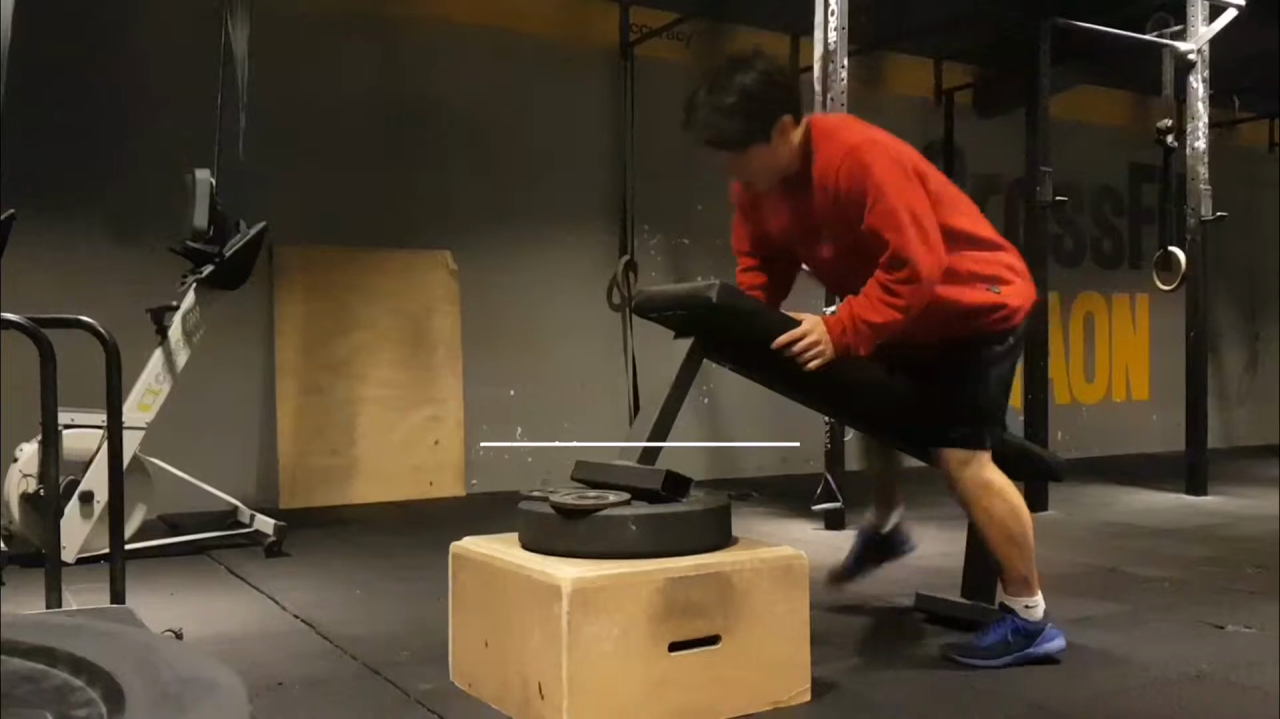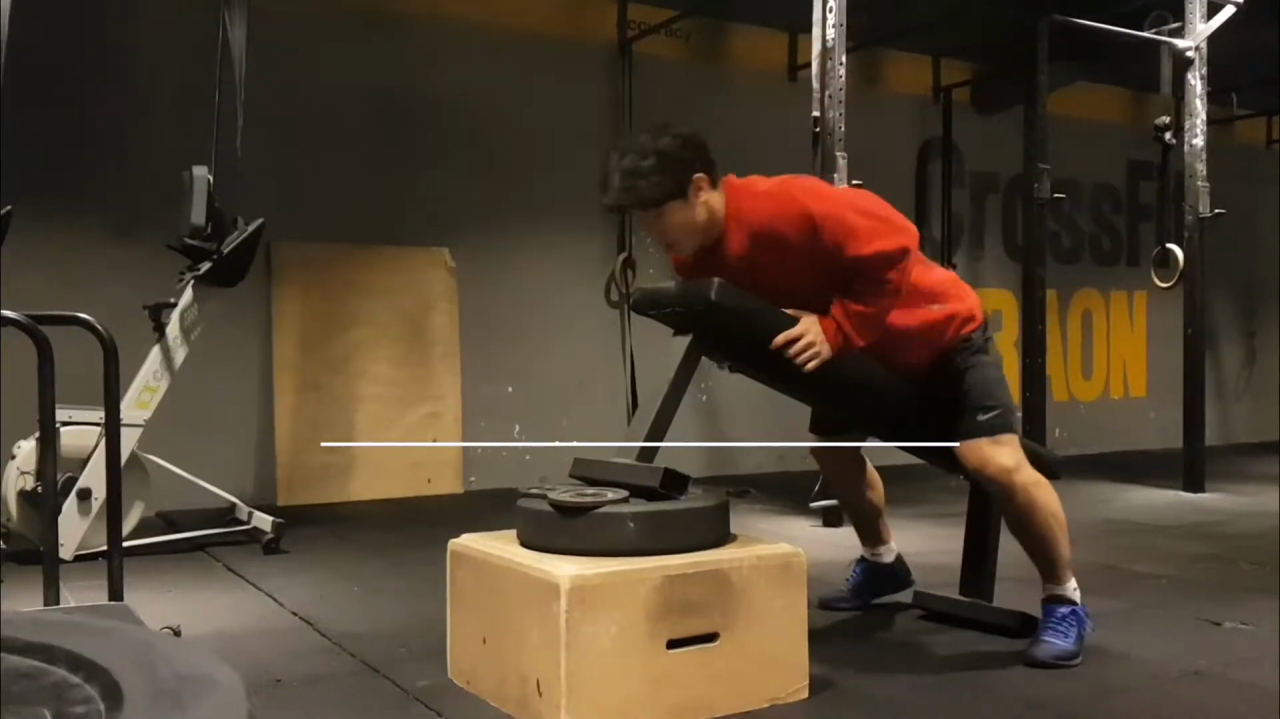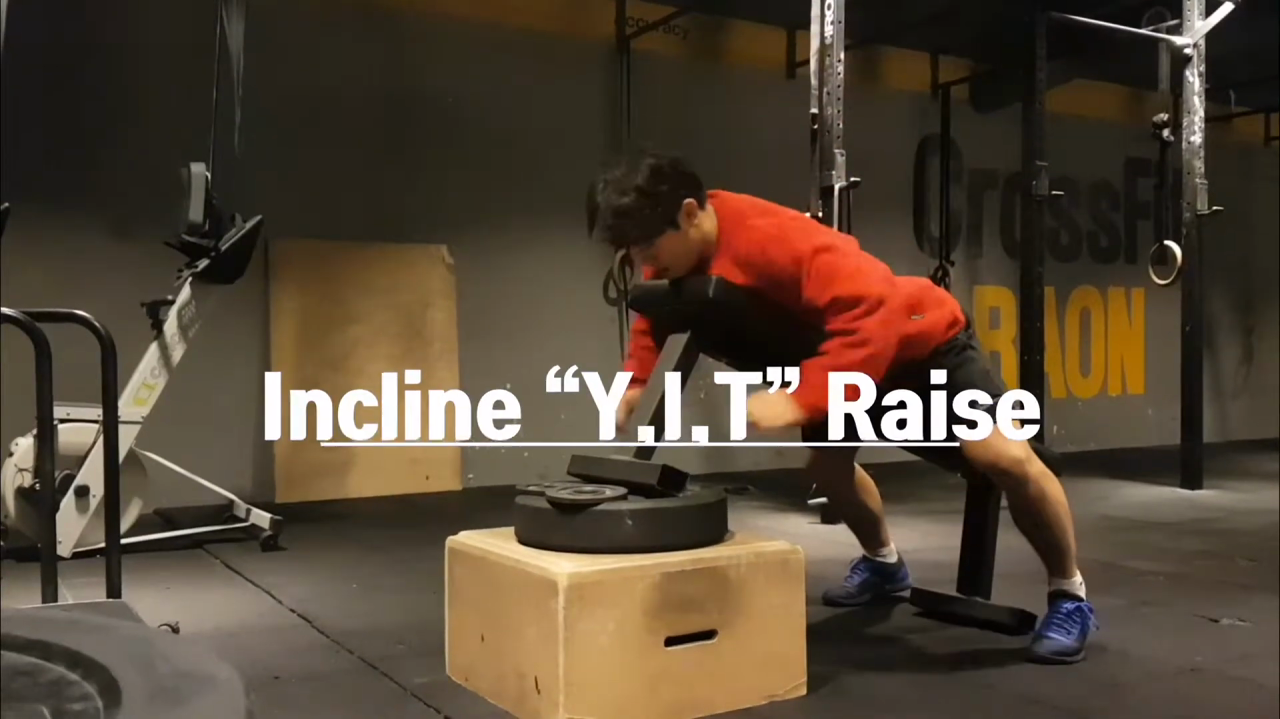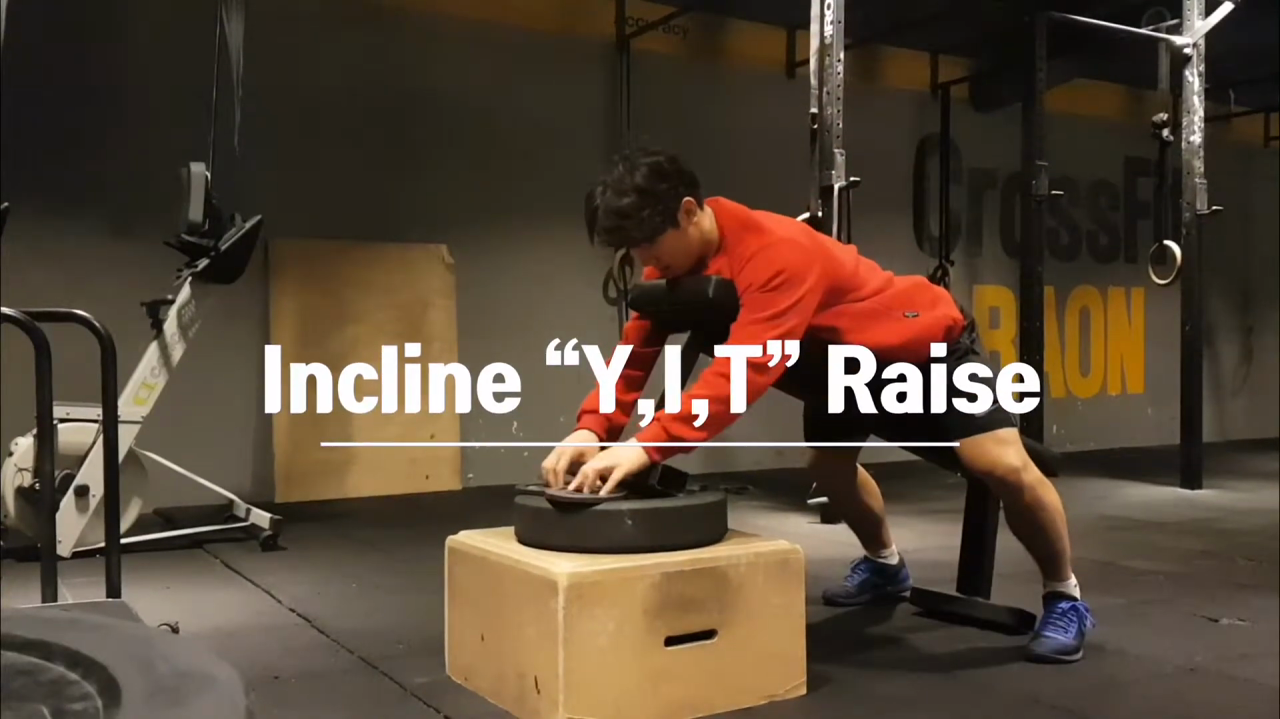
dt=0.5s
person 1, frame 1
left shoulder: (859, 156)
right shoulder: (752, 189)
left elbow: (915, 268)
right elbow: (759, 274)
left wrist: (842, 333)
left hip: (979, 307)
right hip: (903, 322)
left knee: (961, 458)
left ankle: (1027, 619)
right ankle: (884, 527)
person 1, frame 2
left shoulder: (783, 205)
right shoulder: (691, 255)
left elbow: (894, 246)
left wrist: (834, 331)
left hip: (940, 333)
right hip: (860, 350)
left knee: (996, 463)
right knee: (831, 450)
left ankle: (1064, 601)
right ankle: (882, 562)
person 1, frame 3
left shoulder: (773, 237)
right shoulder: (676, 259)
left elbow: (873, 314)
right elbow: (652, 326)
left wrist: (801, 399)
right wrist: (635, 384)
left hip: (924, 342)
right hip: (850, 358)
left knee: (1006, 459)
right knee: (825, 462)
left ankle: (1070, 596)
right ankle: (883, 562)
person 1, frame 4
left shoulder: (776, 252)
right shoulder: (676, 263)
left elbow: (744, 368)
right elbow: (636, 353)
left wrist: (647, 446)
right wrist: (590, 430)
left hip: (927, 342)
left knee: (1001, 465)
right knee: (827, 463)
left ankle: (1065, 598)
right ankle: (884, 564)
